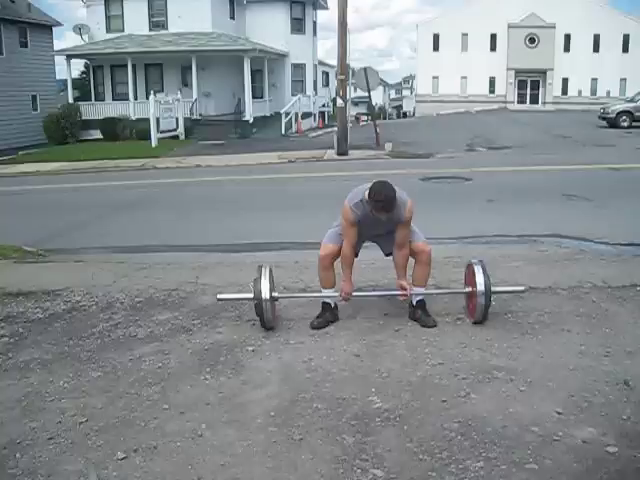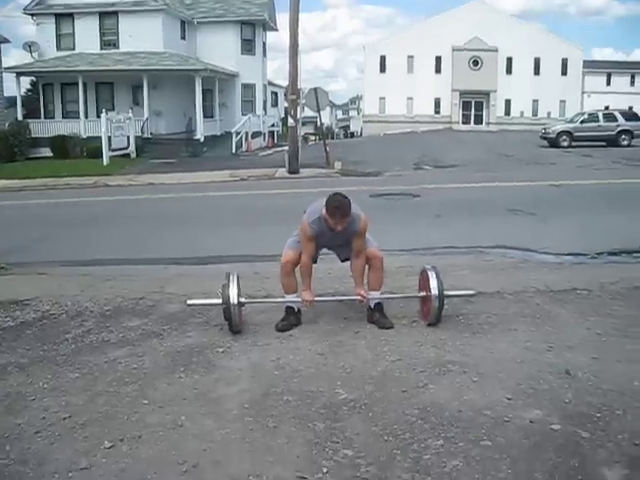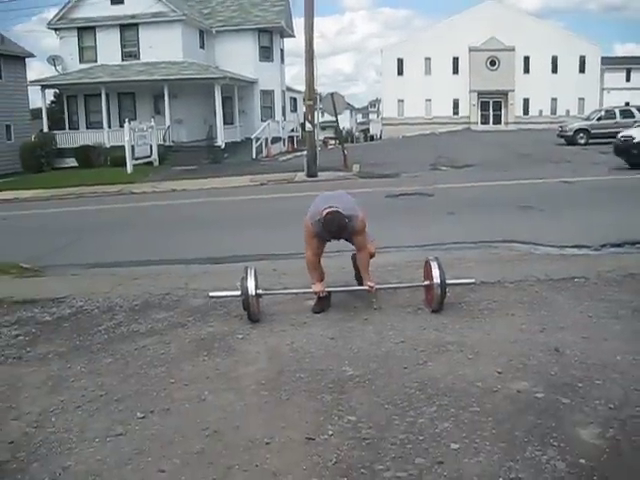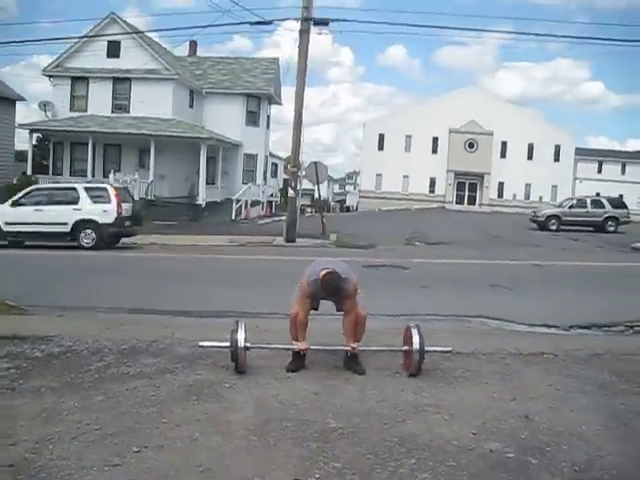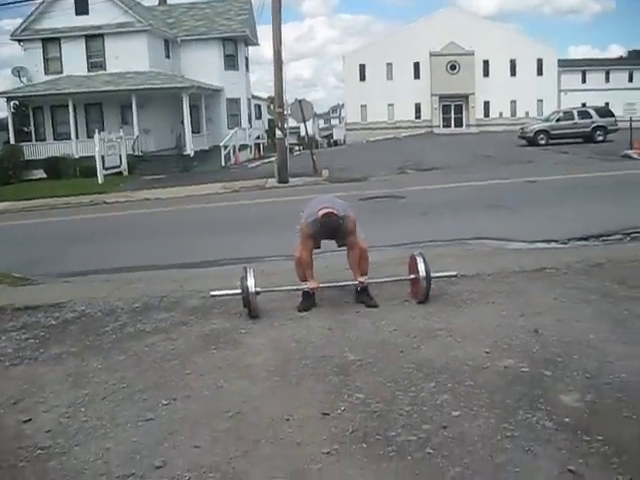
dt=1s
person 1, frame 1
left shoulder: (405, 206)
right shoulder: (352, 206)
left elbow: (401, 246)
right elbow: (348, 245)
left wrist: (401, 278)
right wrist: (347, 280)
right hip: (352, 228)
left knee: (424, 252)
right knee: (325, 255)
left ankle: (417, 305)
right ankle: (329, 307)
person 1, frame 2
left shoulder: (359, 221)
right shoulder: (310, 222)
left elbow: (358, 256)
right elbow: (306, 258)
left wrist: (359, 286)
right wrist: (306, 289)
left hip: (346, 239)
right hip: (312, 236)
left knee: (376, 257)
right knee: (286, 262)
left ankle: (375, 309)
right ankle: (292, 311)
person 1, frame 3
left shoulder: (357, 219)
right shoulder: (312, 221)
left elbow: (362, 250)
right elbow: (311, 254)
left wrist: (367, 279)
right wrist: (316, 283)
left hip: (348, 217)
right hip: (320, 221)
left knee: (370, 251)
right knee: (315, 253)
left ankle: (357, 261)
right ankle: (323, 295)
person 1, frame 4
left shoulder: (350, 283)
right shoulder: (308, 282)
left elbow: (349, 314)
right elbow: (303, 314)
left wrist: (350, 342)
right wrist: (302, 341)
left hip: (341, 289)
right hip: (314, 287)
left knee: (361, 315)
right knee: (295, 314)
left ankle: (352, 356)
person 1, frame 5
left shoulder: (349, 219)
right shoulder: (307, 223)
left elbow: (353, 249)
right elbow: (306, 253)
left wrist: (357, 276)
right wrist: (310, 280)
left hip: (341, 222)
right hip: (312, 217)
left knee: (362, 248)
right knee: (299, 256)
